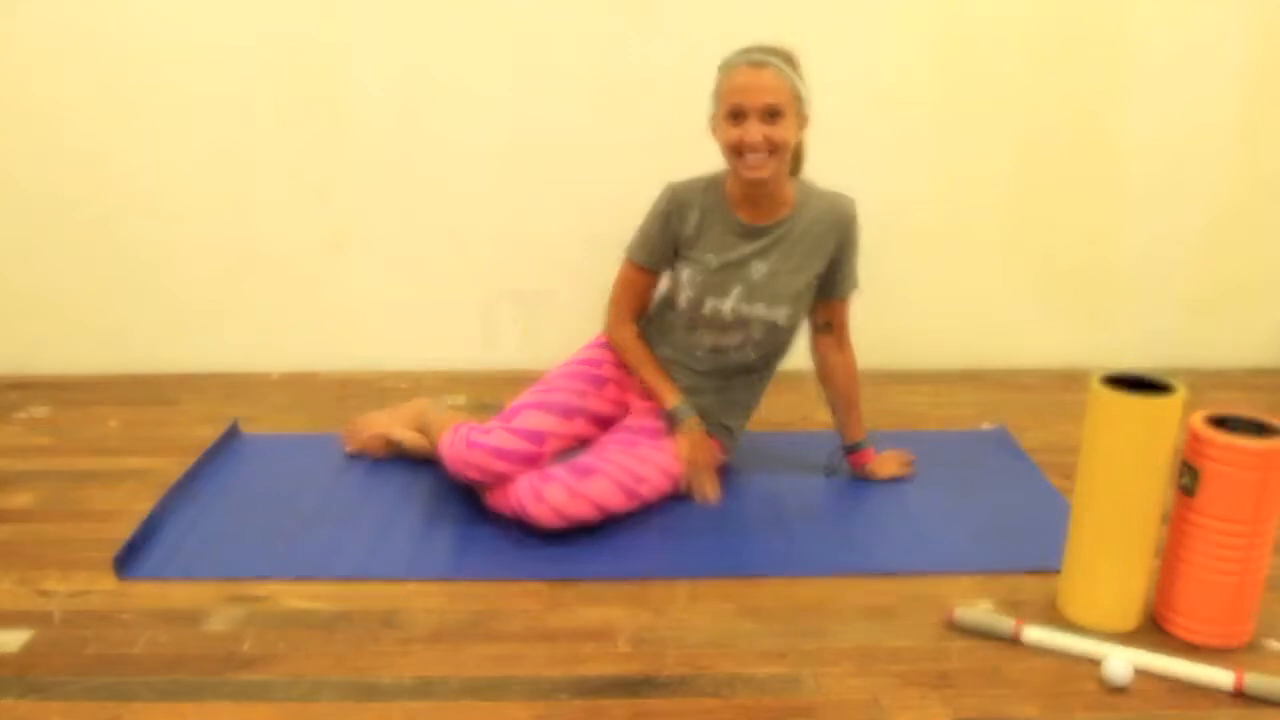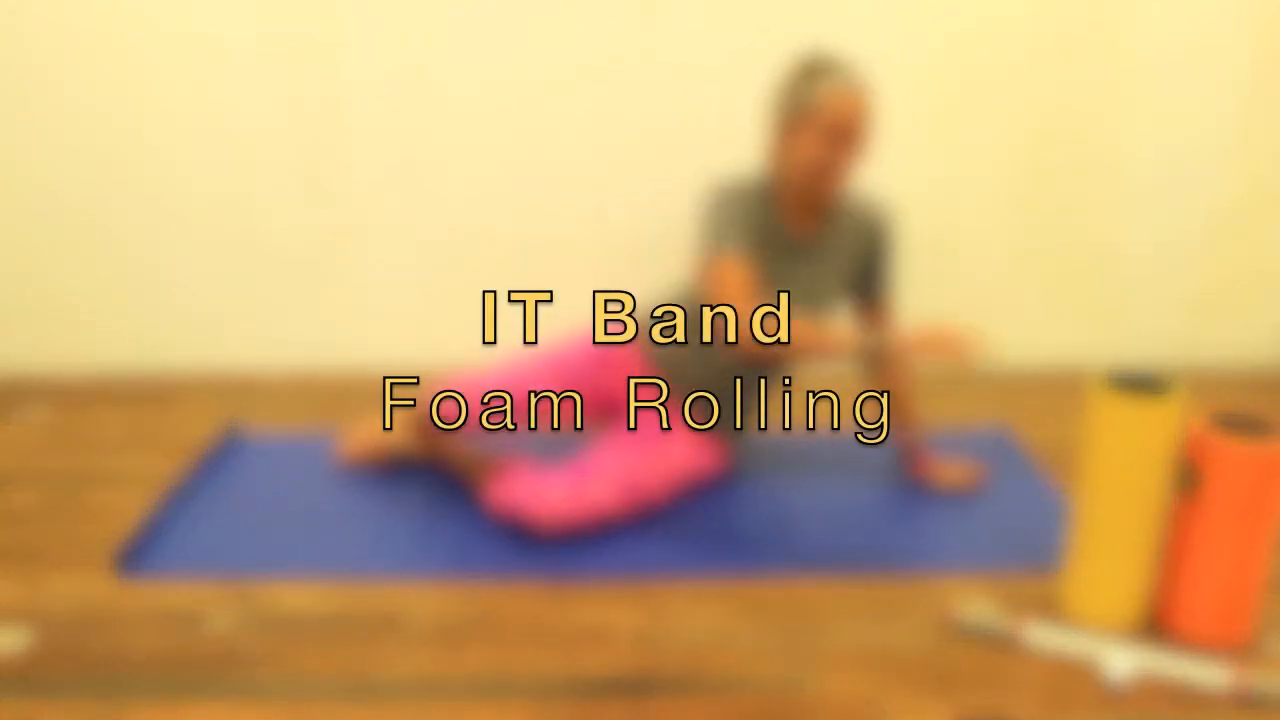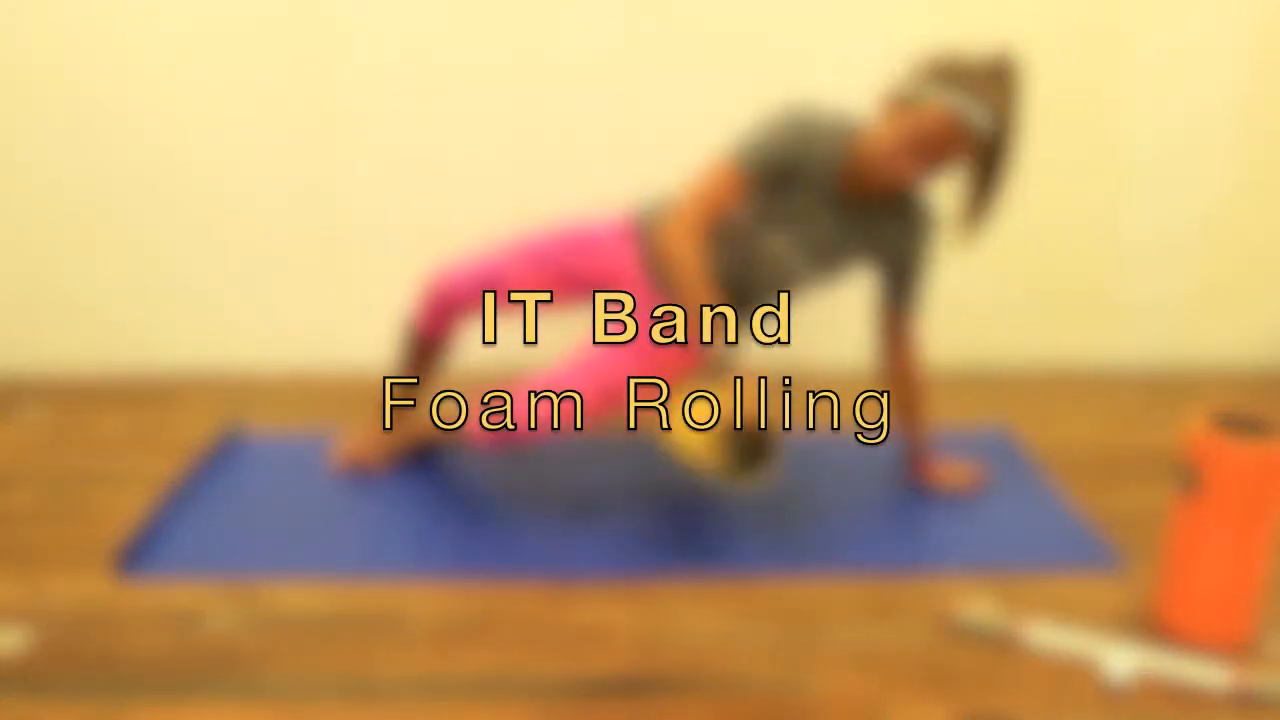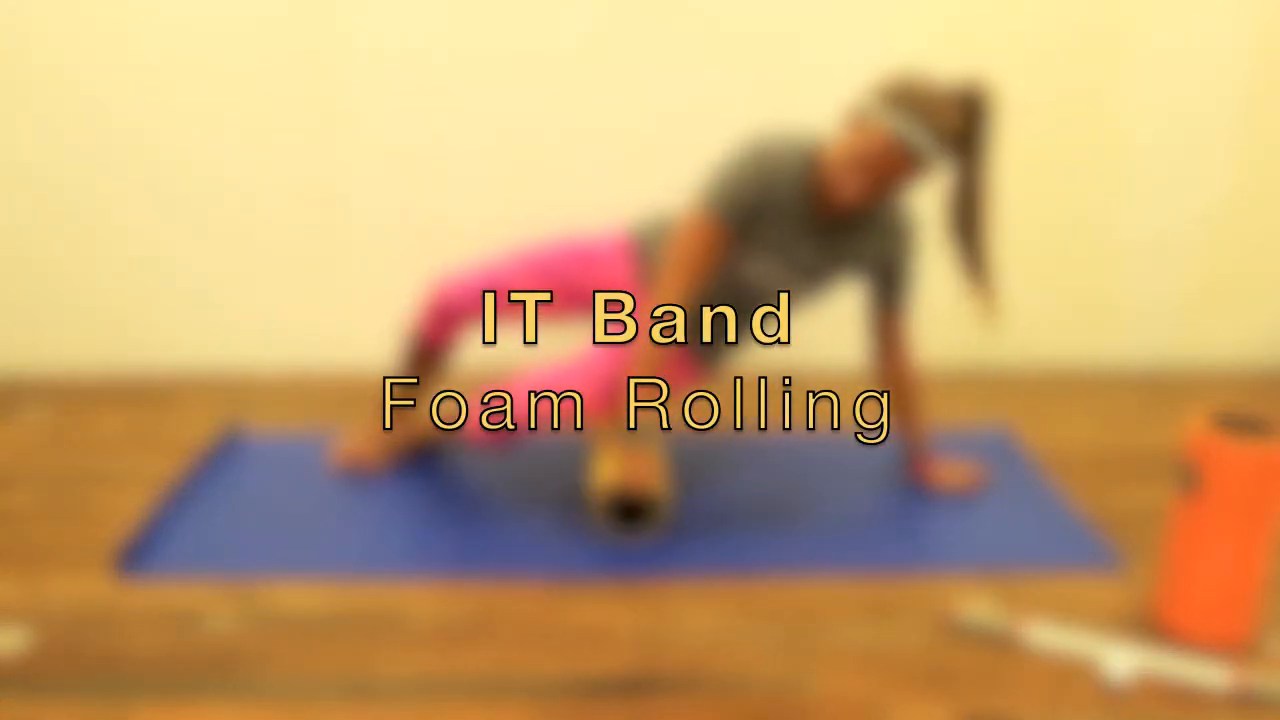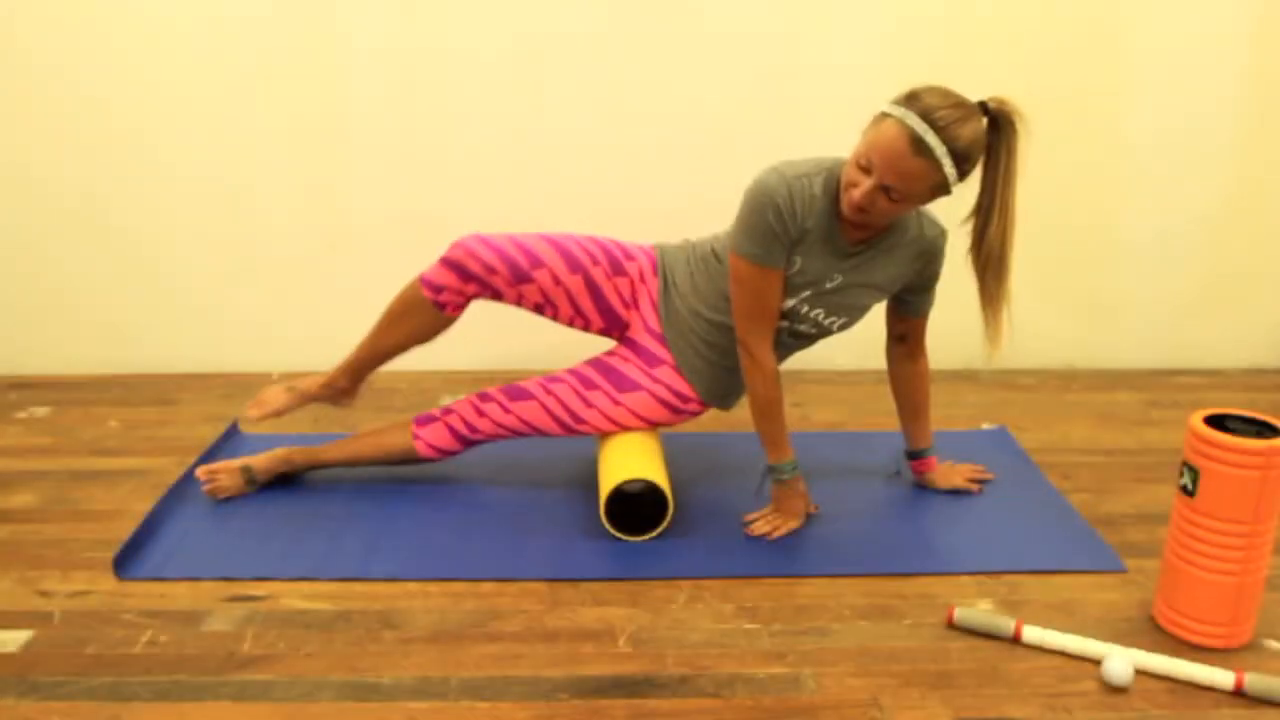
dt=1s
person 1, frame 1
left shoulder: (831, 219)
right shoulder: (683, 204)
left elbow: (830, 338)
right elbow: (620, 322)
left wrist: (859, 450)
right wrist: (681, 412)
left hip: (704, 421)
right hip: (628, 370)
left knee: (547, 501)
right knee: (488, 460)
left ankle: (436, 438)
right ankle: (431, 417)
person 1, frame 2
left shoulder: (864, 230)
right shoulder: (737, 205)
left elbow: (883, 352)
right elbow: (742, 326)
left wrist: (916, 457)
right wrist: (875, 342)
left hip: (698, 430)
right hip: (638, 361)
left knee: (545, 506)
right knee: (462, 401)
left ankle: (441, 452)
right ankle: (418, 431)
person 1, frame 3
left shoulder: (904, 224)
right shoulder: (803, 134)
left elbow: (899, 346)
right elbow: (682, 226)
left wrist: (920, 458)
left hip: (676, 330)
right hip: (636, 255)
left knee: (517, 414)
right knee: (451, 291)
left ankle: (415, 432)
right ankle: (399, 408)
person 1, frame 4
left shoulder: (884, 237)
right shoulder: (766, 166)
left elbow: (891, 351)
right elbow: (668, 294)
left wrist: (919, 458)
right wrist: (632, 430)
left hip: (687, 345)
right hip: (633, 264)
left knee: (506, 414)
right knee: (452, 299)
left ankle: (412, 434)
right ankle: (395, 415)
person 1, frame 5
left shoulder: (920, 248)
right shoulder: (784, 194)
left elbow: (906, 352)
right elbow: (757, 347)
left wrist: (922, 459)
right wrist: (786, 476)
left hip: (681, 377)
right hip: (647, 286)
left knee: (477, 419)
right knee: (472, 261)
left ankle: (294, 459)
right ankle: (341, 381)
